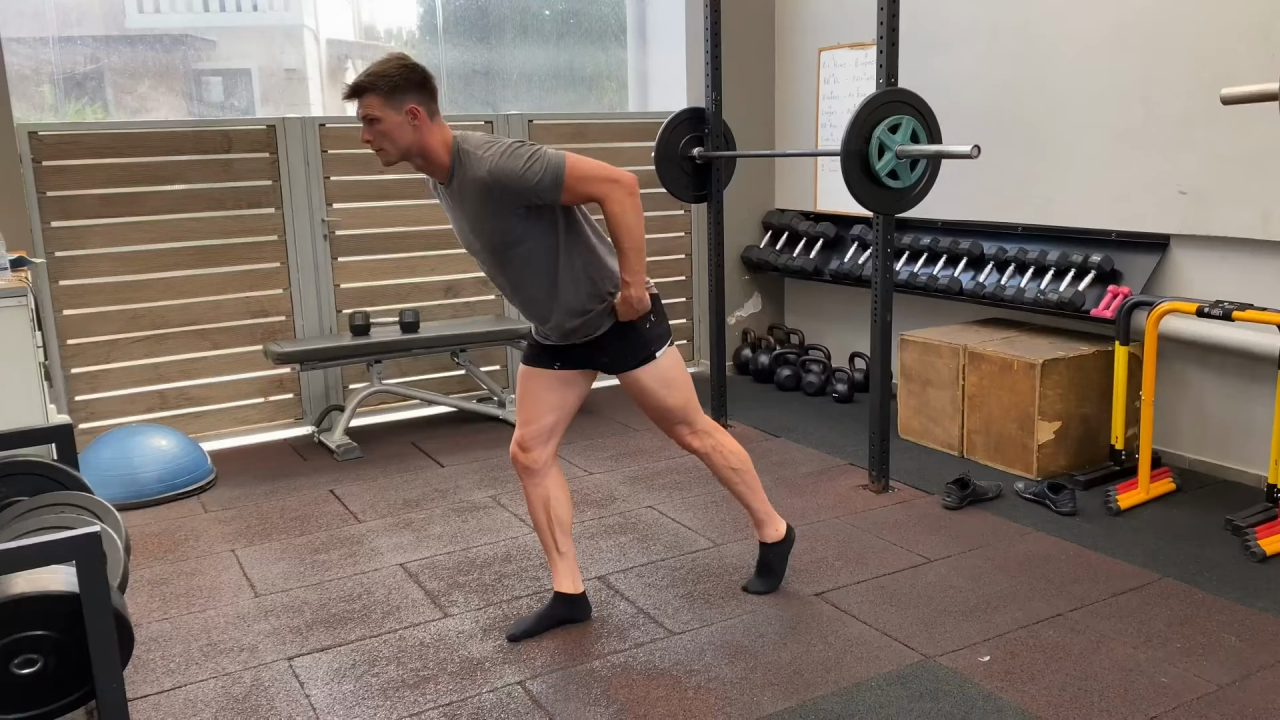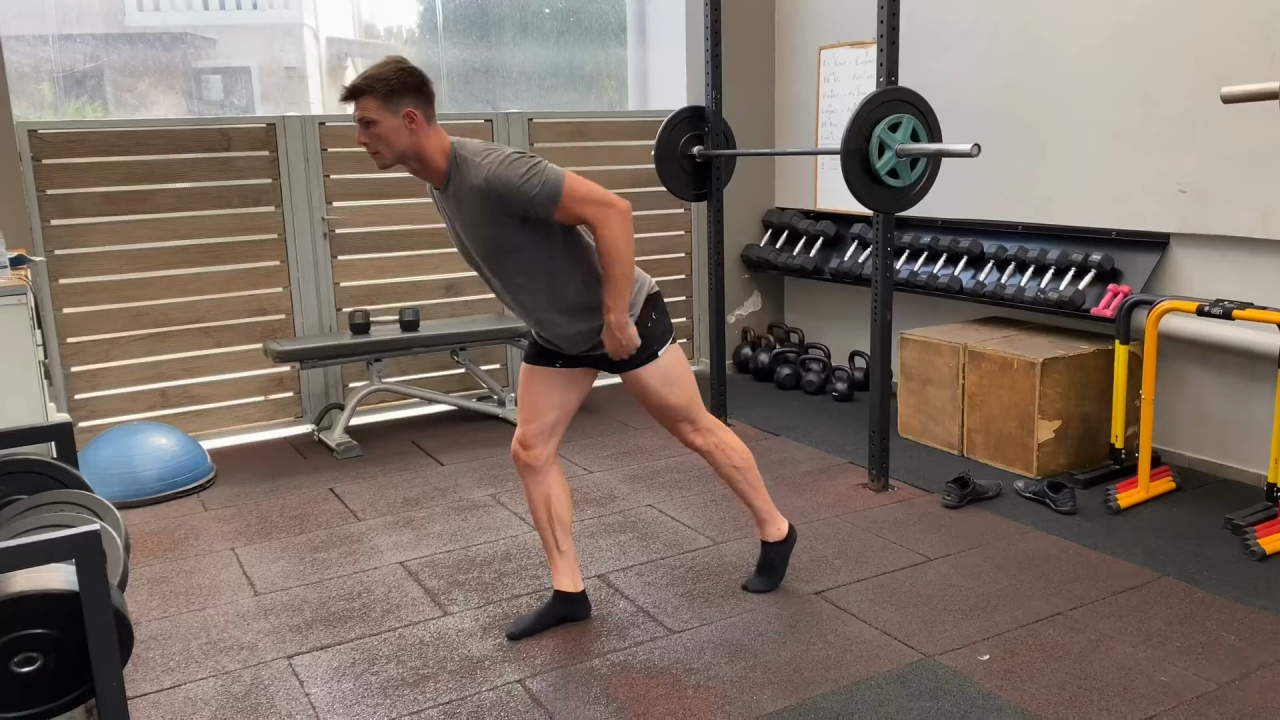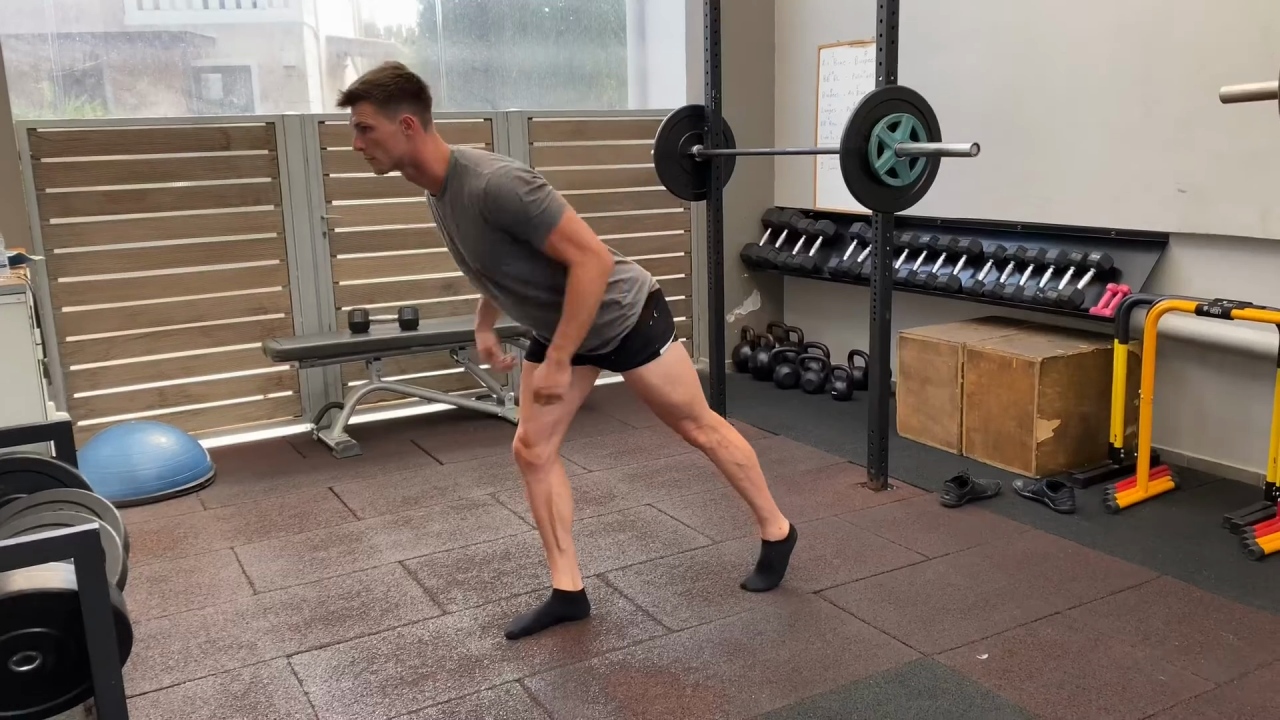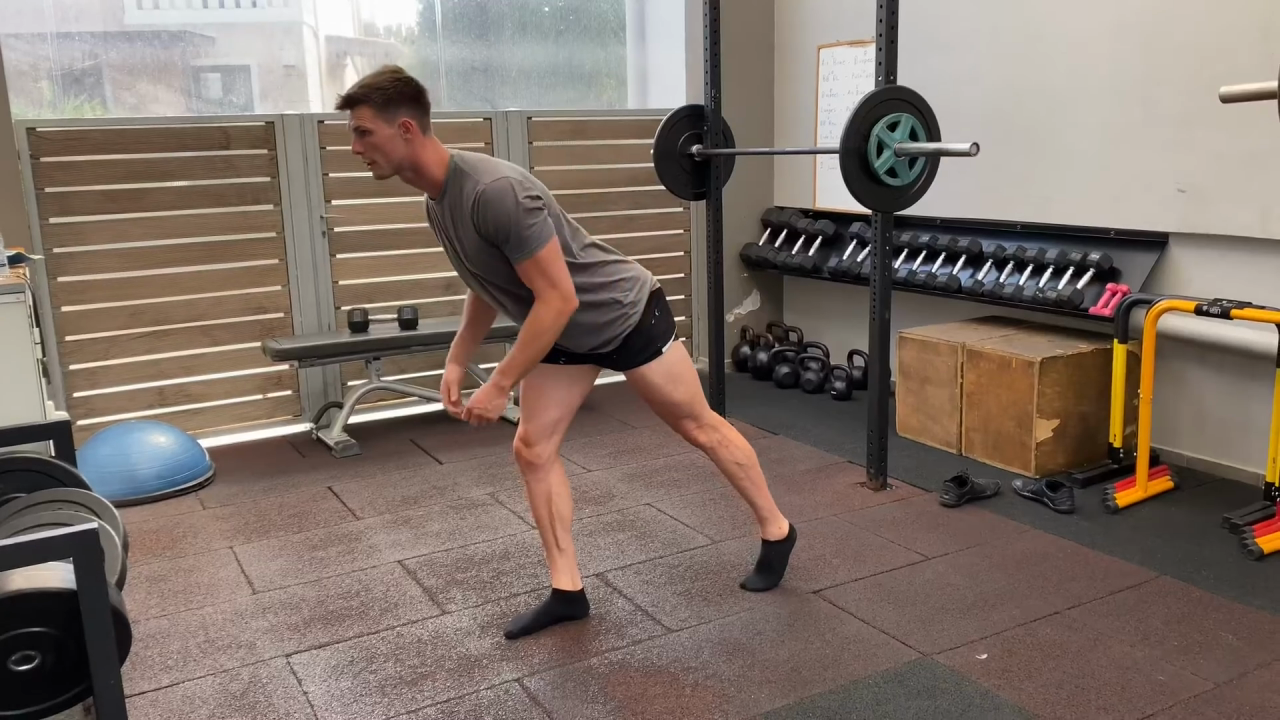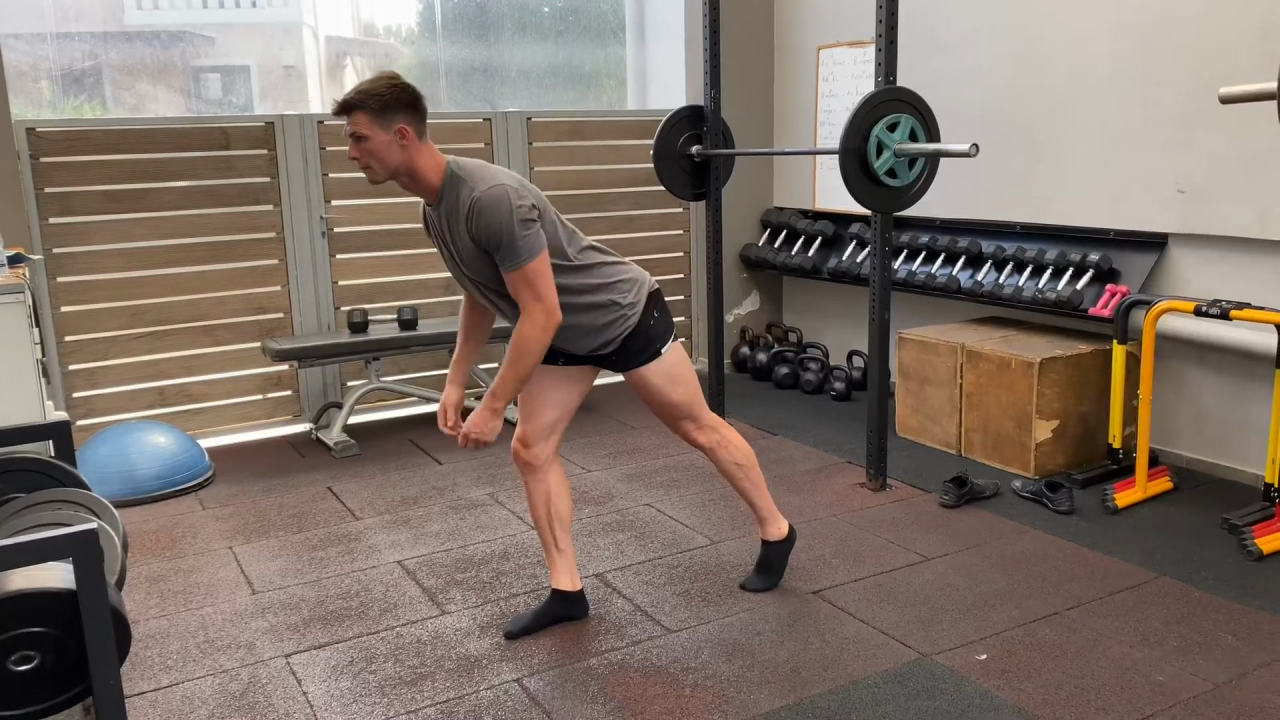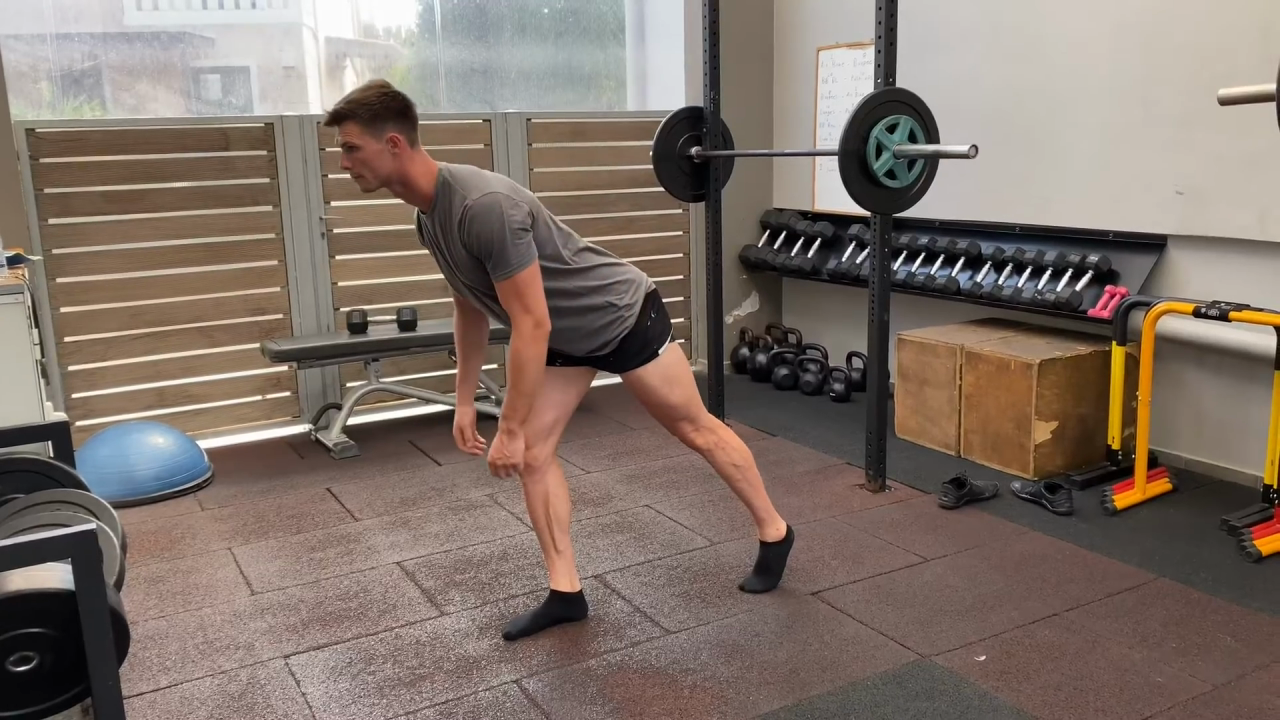
dt=0.2s
person 1, frame 1
left shoulder: (498, 165)
right shoulder: (440, 178)
left elbow: (618, 185)
left wrist: (634, 284)
left hip: (616, 317)
right hip: (557, 330)
left knee: (692, 431)
right knee: (529, 452)
left ankle: (774, 532)
right ankle: (568, 593)
person 1, frame 2
left shoulder: (494, 173)
right shoulder: (438, 184)
left elbow: (610, 210)
left wrist: (617, 316)
left hip: (621, 320)
right hip: (557, 331)
left knee: (695, 430)
right knee: (530, 451)
left ankle: (776, 531)
right ankle: (568, 591)
person 1, frame 3
left shoulder: (495, 184)
right shoulder: (437, 193)
left elbow: (590, 258)
left wrist: (557, 365)
right wrist: (484, 325)
left hip: (623, 314)
right hip: (556, 324)
left knee: (698, 428)
right knee: (532, 449)
left ankle: (777, 531)
right ankle: (567, 590)
person 1, frame 4
left shoulder: (495, 192)
right shoulder: (436, 201)
left elbow: (560, 298)
left wrist: (498, 387)
right wrist: (456, 357)
left hip: (623, 312)
right hip: (563, 330)
left knee: (699, 427)
right knee: (532, 449)
left ankle: (777, 531)
right ankle: (567, 591)
person 1, frame 5
left shoulder: (493, 199)
right shoulder: (433, 208)
left elbow: (543, 314)
right elbow: (481, 294)
left wrist: (491, 409)
right wrist: (454, 382)
left hip: (625, 315)
right hip: (566, 333)
left knee: (698, 428)
right knee: (531, 450)
left ankle: (776, 531)
right ankle: (566, 590)
person 1, frame 6
left shoulder: (485, 207)
right shoulder: (427, 214)
left elbow: (532, 324)
right elbow: (471, 306)
left wrist: (509, 431)
right wrist: (464, 400)
left hip: (622, 316)
right hip: (564, 336)
left knee: (695, 429)
right knee: (534, 454)
left ankle: (774, 532)
right ankle: (565, 592)
